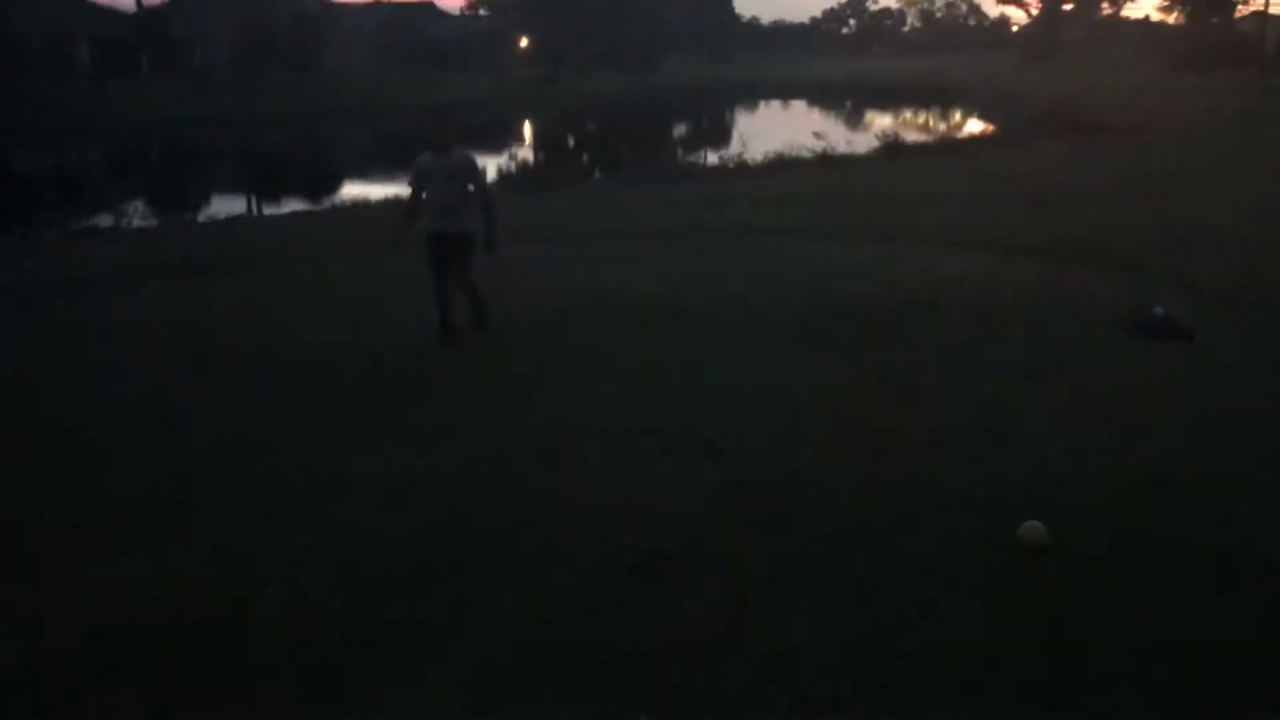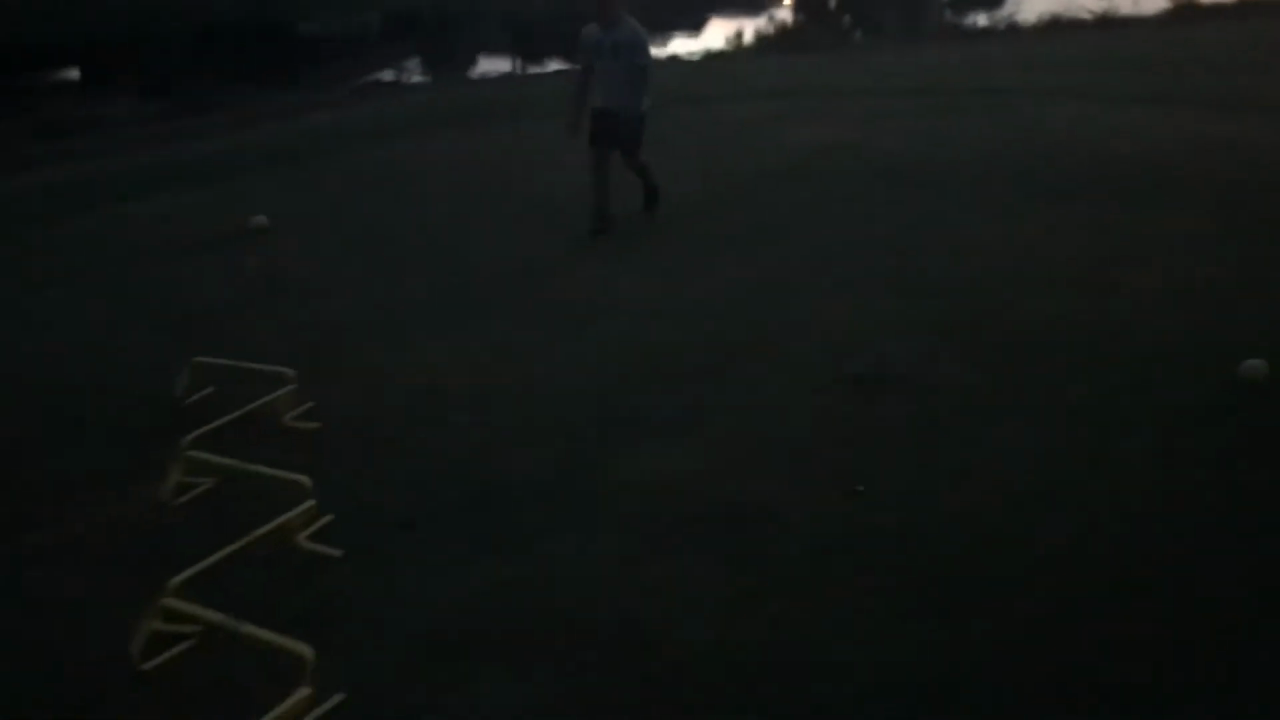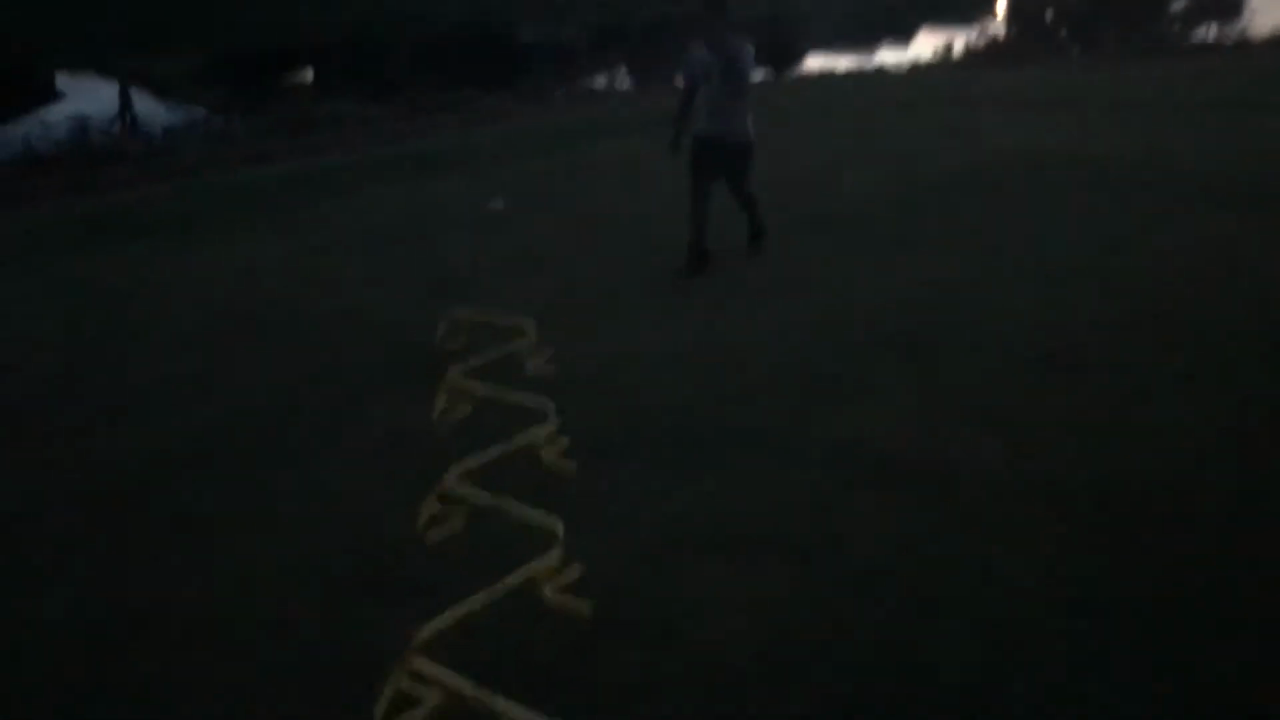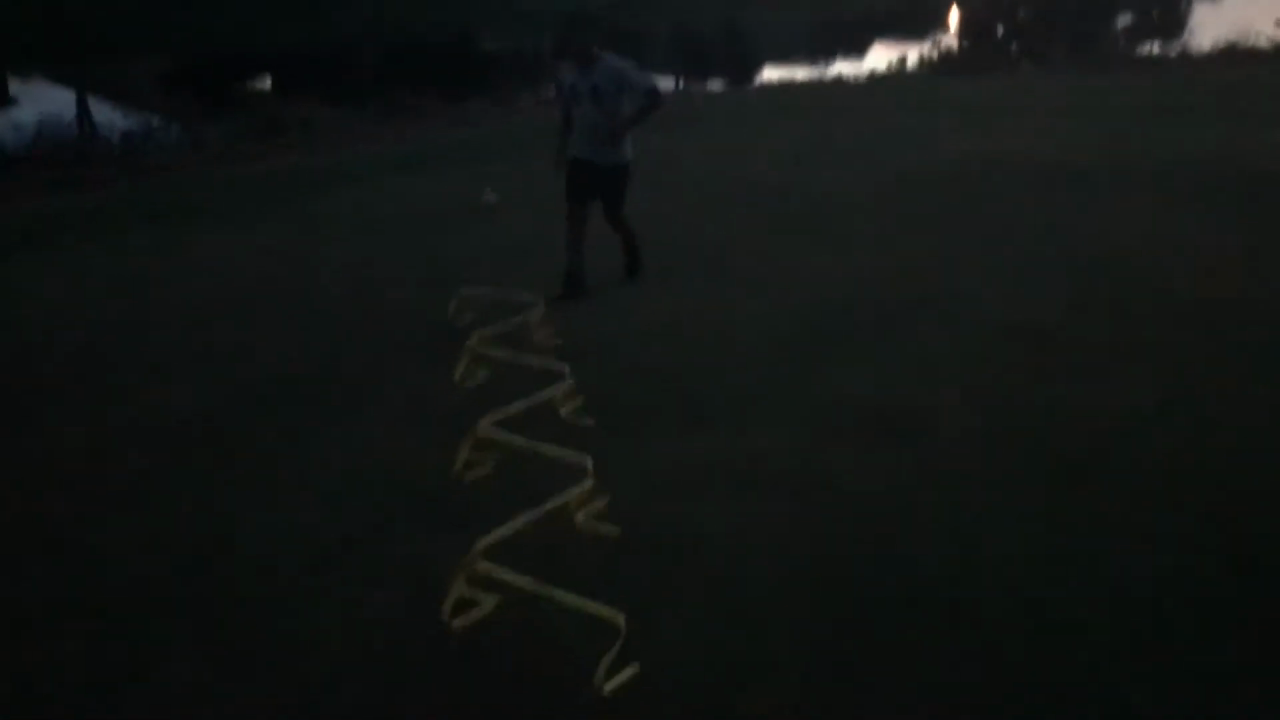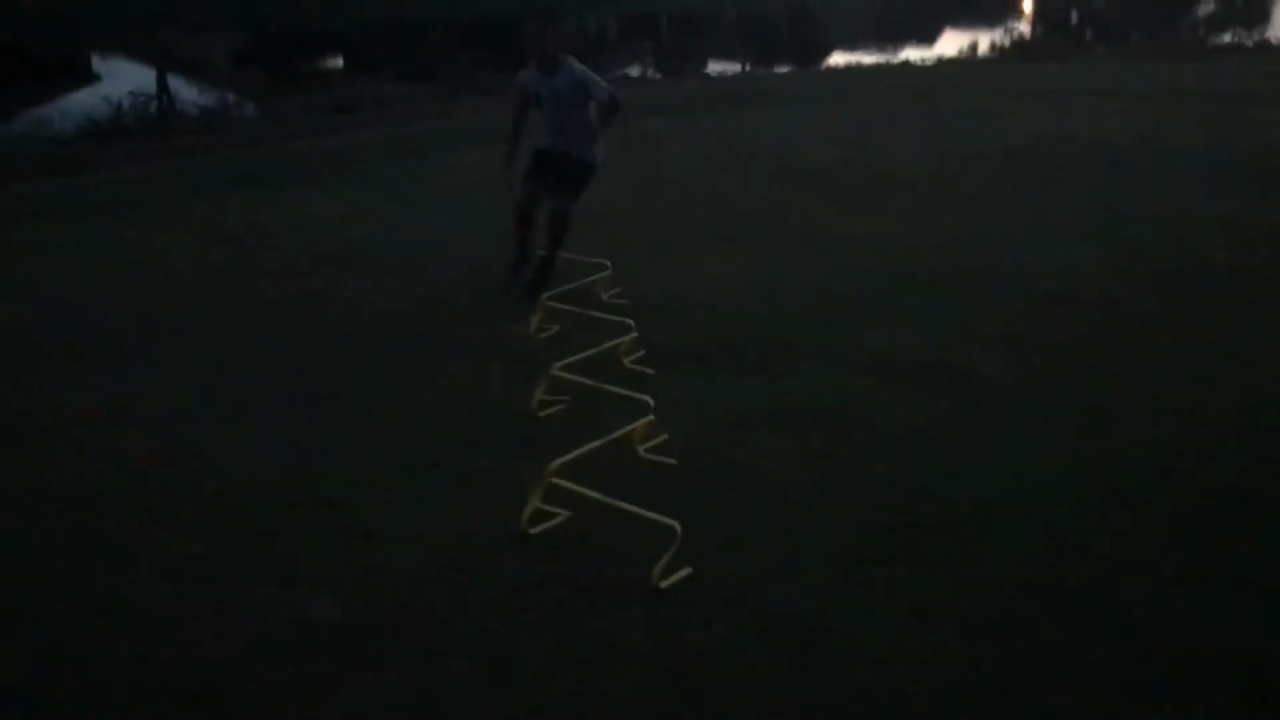
dt=1s
person 1, frame 1
left shoulder: (463, 161)
right shoulder: (423, 163)
left elbow: (482, 195)
right elbow: (415, 198)
left wrist: (489, 232)
right wrist: (406, 229)
left hip: (461, 228)
right hip: (435, 229)
left knee: (461, 277)
right knee: (439, 280)
left ankle: (478, 305)
right ankle: (447, 327)
person 1, frame 2
left shoulder: (634, 32)
right shoulder: (590, 34)
left elbow: (642, 76)
right elbow: (585, 73)
left wrist: (634, 111)
right wrist: (577, 112)
left hip: (629, 107)
right hip: (601, 106)
left knee: (631, 159)
right knee: (599, 160)
left ankle: (650, 187)
right ankle: (601, 215)
person 1, frame 3
left shoulder: (741, 50)
right shoulder: (696, 56)
left elbow: (740, 83)
right elbow: (688, 96)
left wrist: (722, 44)
right wrist: (677, 132)
left hip: (737, 133)
right hip: (703, 132)
left knee: (739, 189)
right knee: (698, 190)
left ankle: (756, 227)
right ankle: (698, 251)
person 1, frame 4
left shoulder: (615, 69)
right shoulder: (565, 74)
left elbow: (654, 98)
left wrist: (624, 125)
right wrist: (562, 147)
left hip: (613, 155)
right hip: (580, 154)
left knee: (613, 214)
right knee: (575, 212)
left ankle: (632, 250)
right ankle: (574, 277)
person 1, frame 5
left shoulder: (577, 75)
right shoulder: (526, 77)
left elbow: (613, 103)
right elbow: (521, 109)
left wrist: (595, 132)
right wrist: (512, 146)
left hip: (580, 152)
right hip: (549, 148)
left knee: (560, 208)
right knee: (524, 203)
left ankle: (546, 266)
right ankle: (521, 259)
